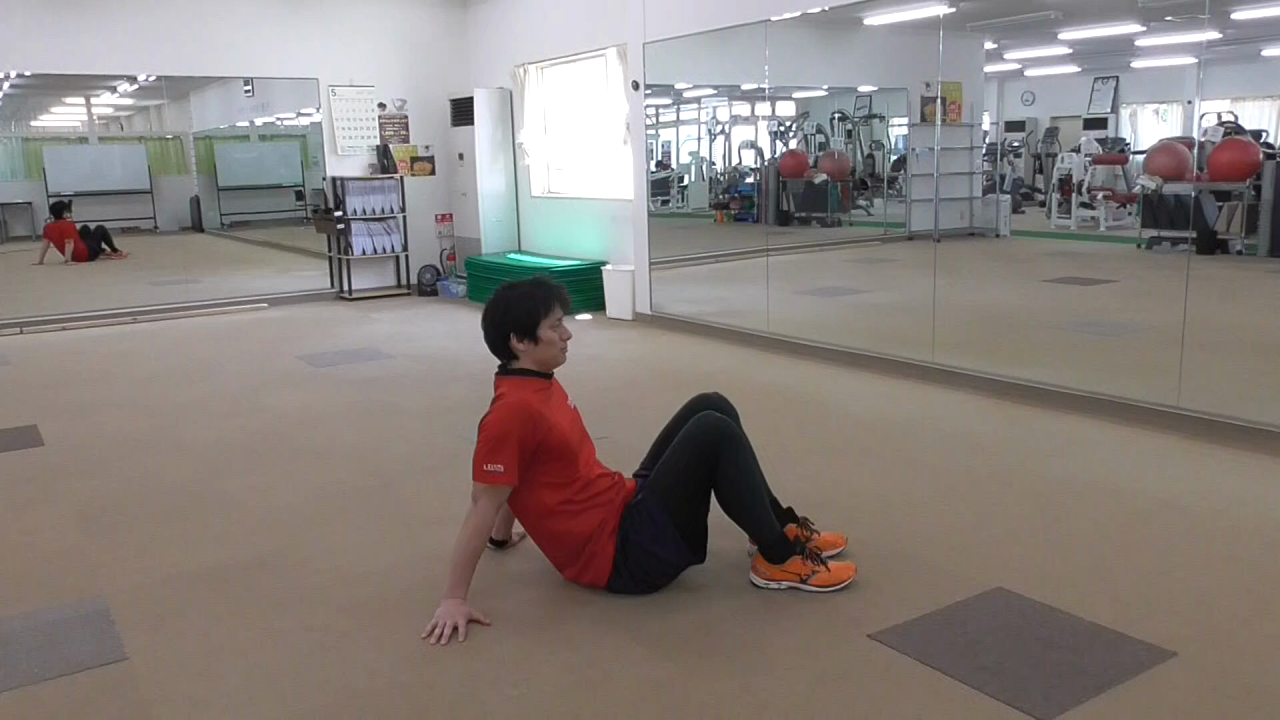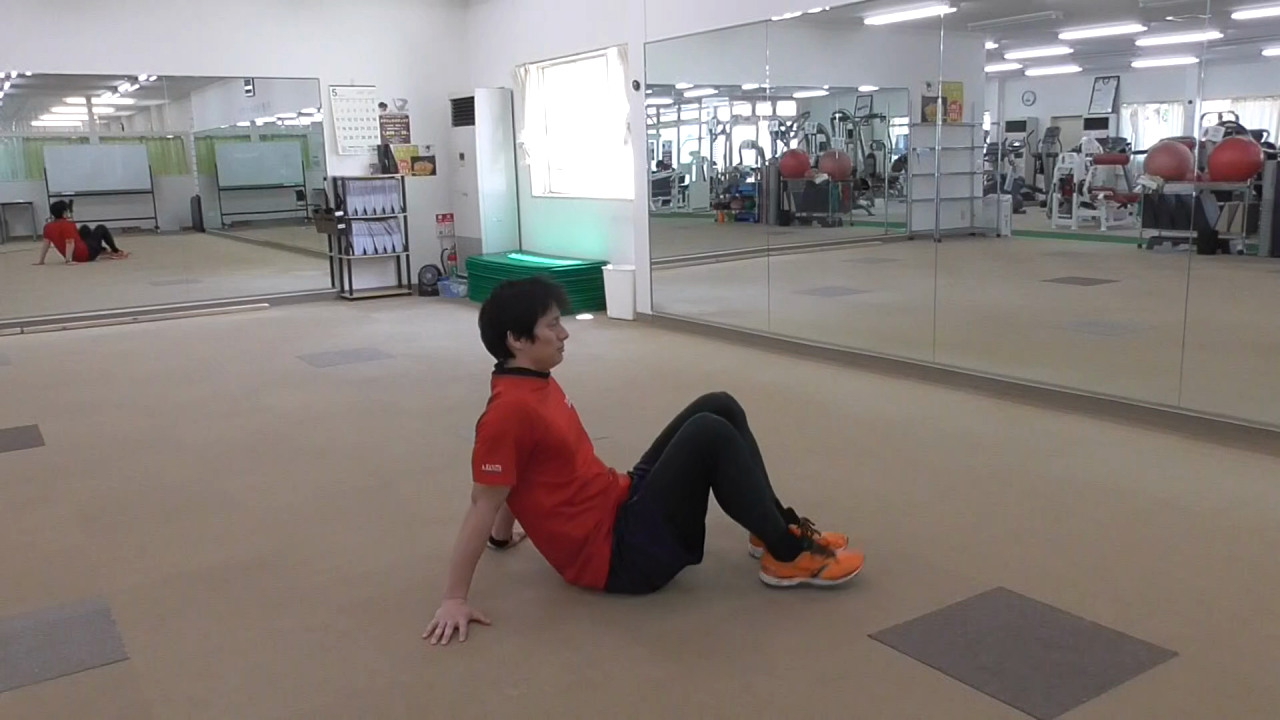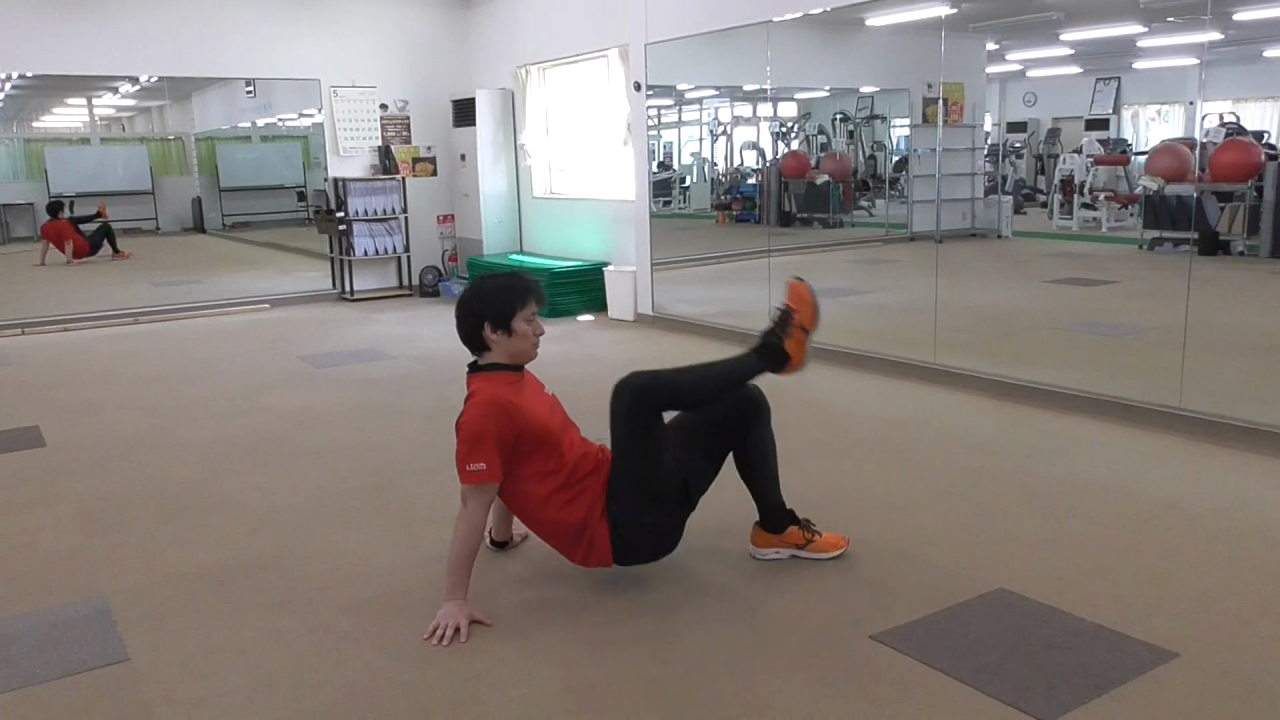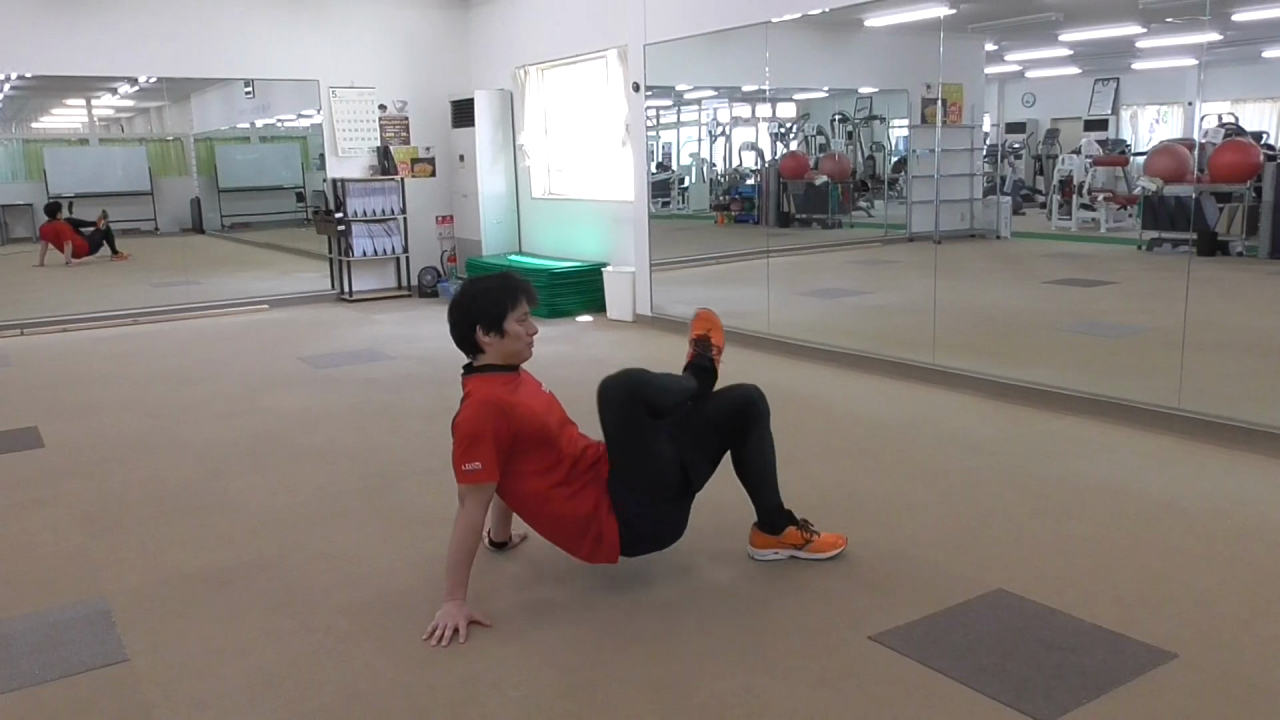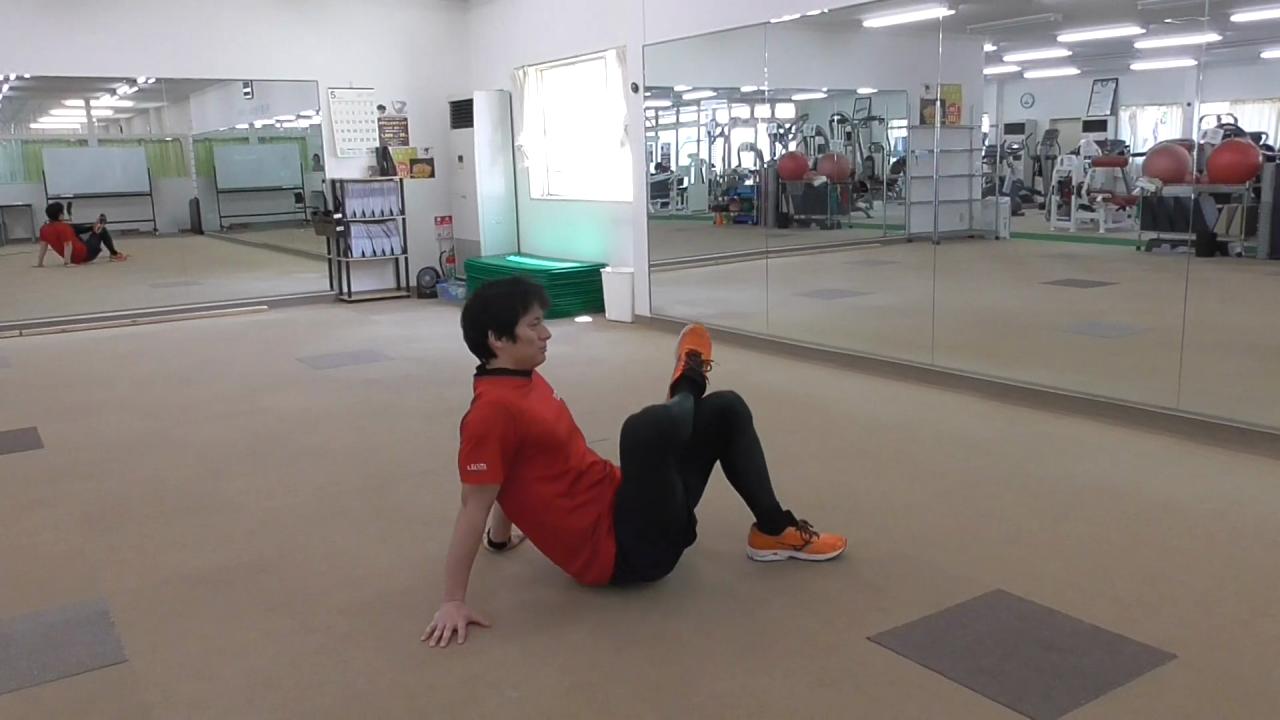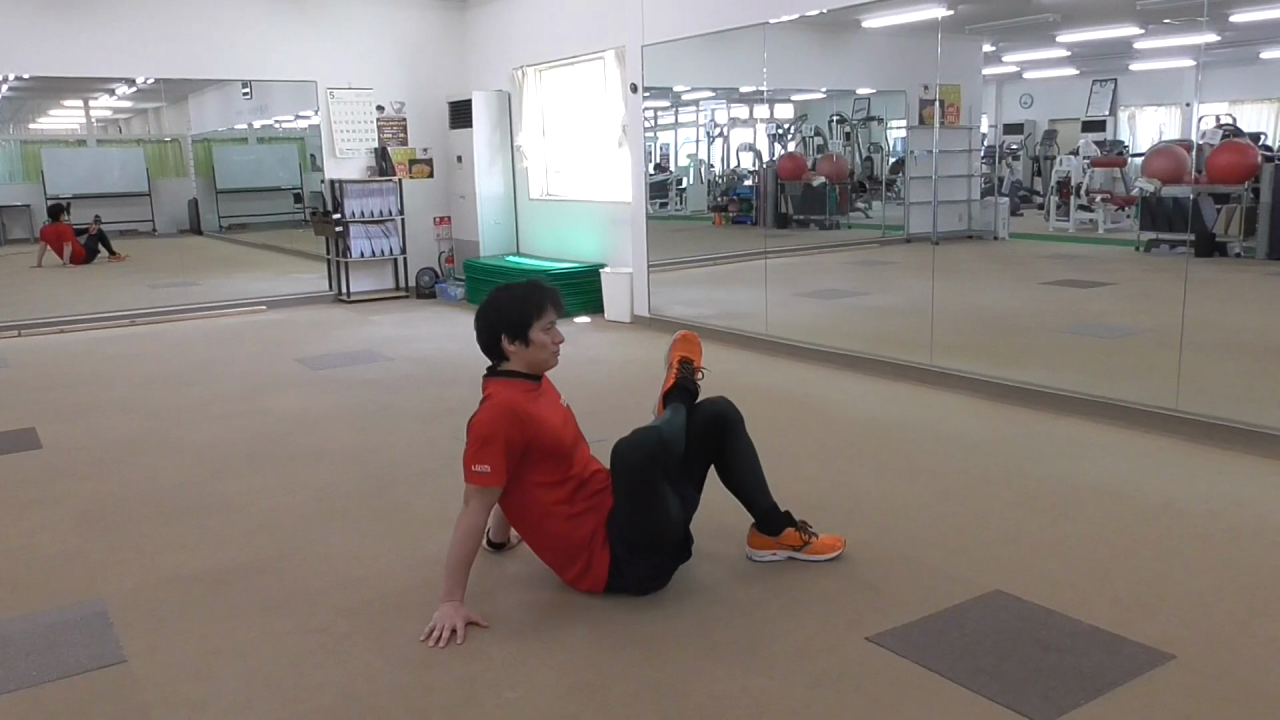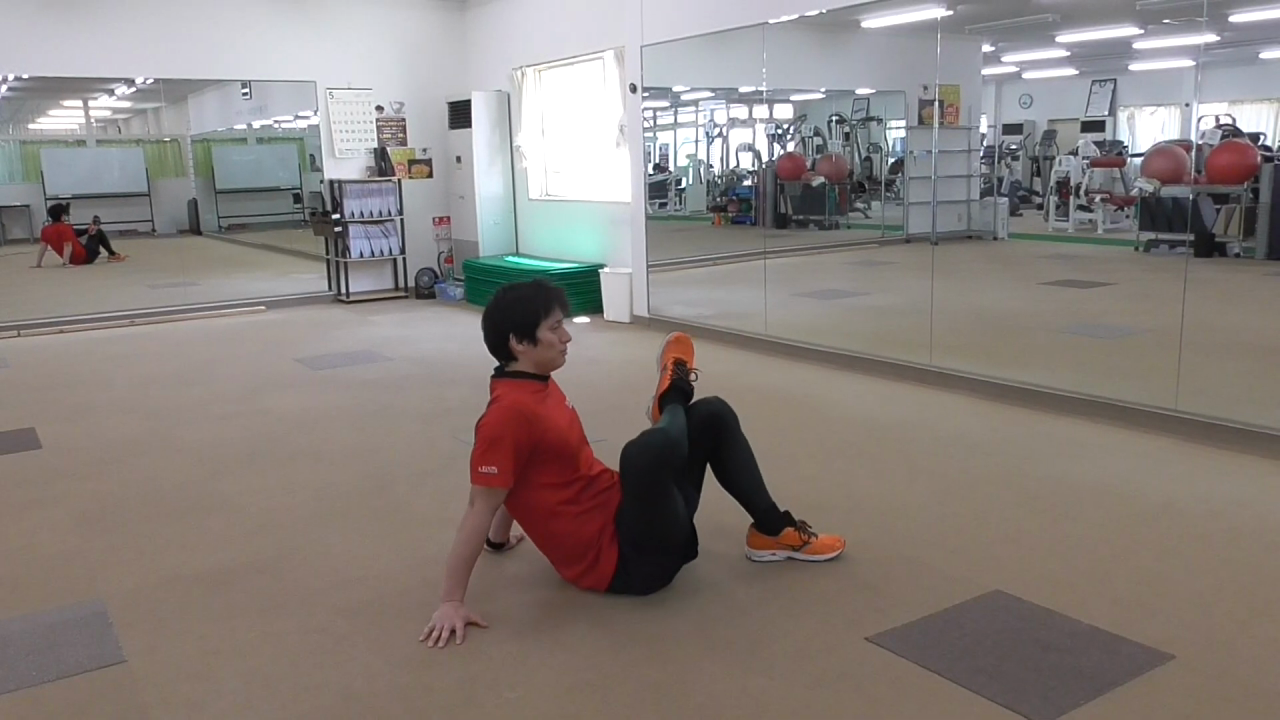
dt=0.4s
person 1, frame 1
left shoulder: (540, 384)
right shoulder: (514, 411)
left elbow: (522, 481)
right elbow: (484, 503)
left wrist: (503, 534)
right wrist: (454, 599)
left hip: (627, 508)
right hip: (625, 554)
left knee: (711, 408)
right knee: (714, 433)
left ankle: (778, 526)
right ankle: (779, 559)
person 1, frame 2
left shoulder: (537, 383)
right shoulder: (511, 410)
left elbow: (519, 481)
right elbow: (483, 503)
left wrist: (501, 534)
right wrist: (454, 599)
left hip: (623, 504)
right hip: (622, 554)
left knee: (720, 408)
right knee: (708, 434)
left ankle: (775, 527)
right ankle: (787, 555)
person 1, frame 3
left shoulder: (513, 378)
right shoulder: (488, 406)
left elbow: (517, 470)
right elbow: (473, 504)
left wrist: (502, 535)
right wrist: (455, 601)
left hip: (617, 490)
right hip: (621, 526)
left knee: (745, 402)
right knee: (636, 392)
left ankle: (776, 529)
right ankle: (770, 355)
person 1, frame 4
left shoulder: (510, 378)
right shoulder: (483, 407)
left elbow: (515, 469)
right elbow: (472, 503)
left wrist: (501, 536)
right wrist: (454, 601)
left hip: (620, 484)
right hip: (626, 516)
left knee: (746, 402)
right knee: (622, 387)
left ankle: (774, 530)
right ankle: (697, 379)
person 1, frame 5
left shoulder: (524, 381)
right shoulder: (493, 409)
left elbow: (519, 474)
right elbow: (474, 504)
left wrist: (501, 536)
right wrist: (453, 601)
left hip: (617, 504)
right hip: (623, 546)
left knee: (728, 410)
right knee: (649, 427)
left ankle: (774, 530)
right ankle: (686, 393)
person 1, frame 6
left shoulder: (532, 383)
right shoulder: (501, 411)
left elbow: (520, 478)
right elbow: (476, 505)
left wrist: (501, 536)
right wrist: (451, 602)
left hip: (619, 514)
right hip: (616, 557)
left knee: (719, 416)
right knee: (640, 448)
left ankle: (774, 532)
right ankle: (677, 401)
person 1, frame 7
left shoulder: (537, 384)
right shoulder: (510, 412)
left elbow: (521, 481)
right elbow: (481, 505)
left wrist: (500, 537)
right wrist: (452, 602)
left hip: (619, 515)
right hip: (621, 558)
left knee: (714, 415)
right knee: (649, 450)
left ankle: (773, 531)
right ankle: (672, 403)
